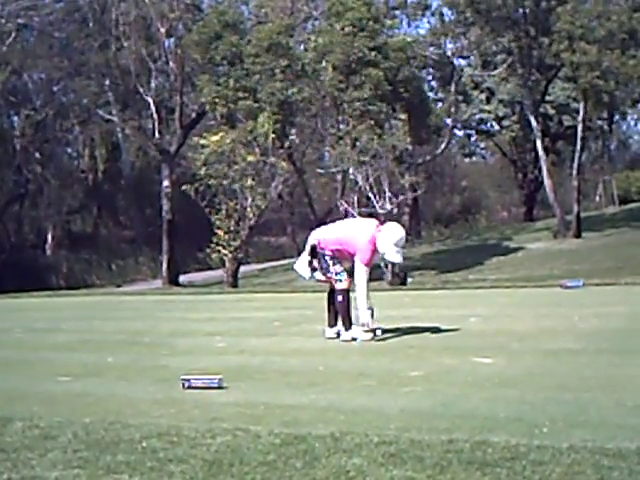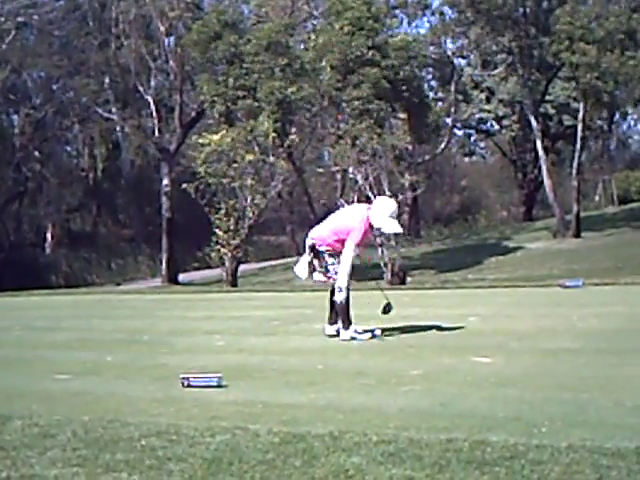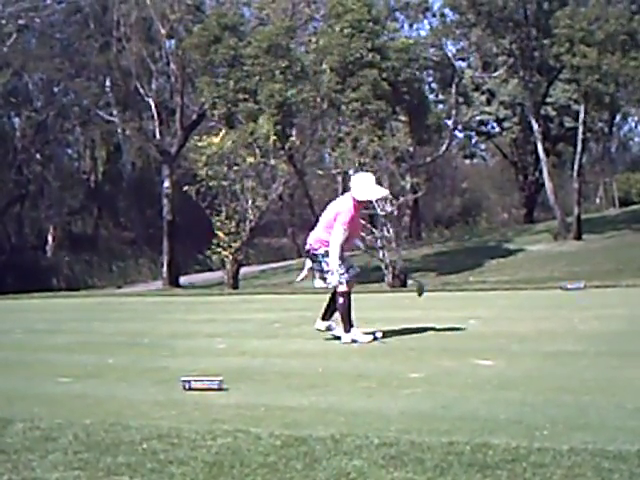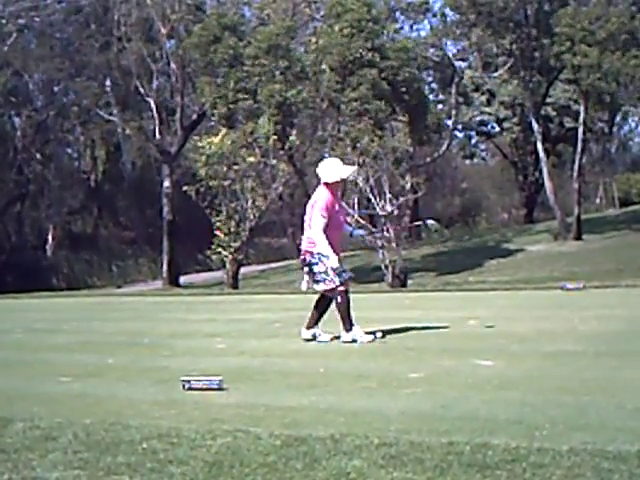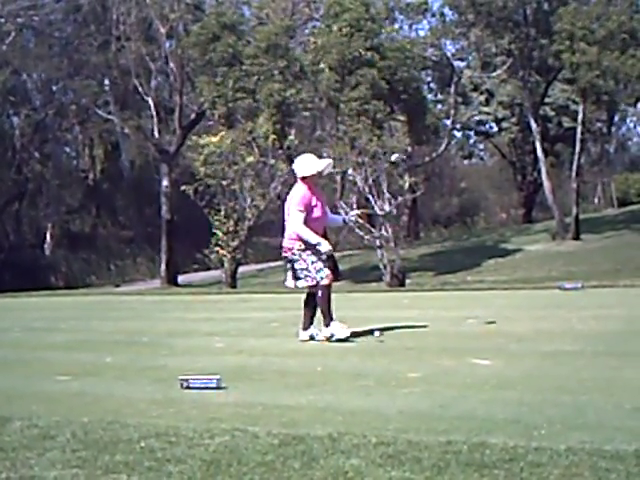
dt=0.2s
person 1, frame 1
left shoulder: (377, 227)
right shoulder: (367, 245)
right elbow: (360, 280)
right wrist: (363, 311)
left hip: (323, 241)
right hip: (320, 247)
left knee: (336, 285)
right knee: (342, 283)
left ankle: (332, 328)
right ankle: (348, 330)
person 1, frame 2
left shoulder: (367, 210)
right shoulder: (361, 226)
right elbow: (347, 258)
right wrist: (342, 288)
left hip: (325, 242)
right hip: (322, 246)
left knee: (339, 281)
right knee: (340, 282)
left ankle: (332, 326)
right ankle: (347, 329)
person 1, frame 3
left shoulder: (353, 201)
right shoulder: (348, 210)
right elbow: (335, 241)
left wrist: (355, 240)
right wrist: (334, 271)
left hip: (328, 248)
right hip: (323, 249)
left knee: (346, 283)
right knee: (344, 287)
left ankle: (324, 321)
right ankle: (349, 332)
person 1, frame 4
left shoulder: (334, 195)
right shoulder: (323, 198)
right elbow: (316, 231)
left wrist: (353, 231)
right wrist: (330, 255)
left hip: (326, 251)
right hip: (317, 250)
left knee: (331, 291)
right knee: (340, 286)
left ankle: (310, 329)
right ankle: (349, 331)
person 1, frame 5
left shoulder: (316, 192)
right shoulder: (300, 193)
left elbow: (326, 218)
right elbow: (297, 226)
left wrist: (345, 219)
right wrist: (319, 242)
left hip: (310, 248)
right hip: (299, 248)
left knee: (315, 288)
right knee: (324, 280)
left ankle: (306, 330)
right ankle: (329, 326)
